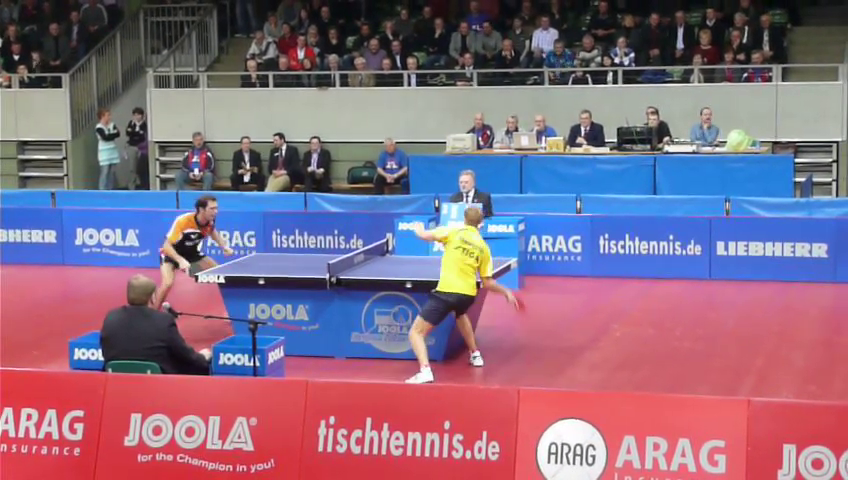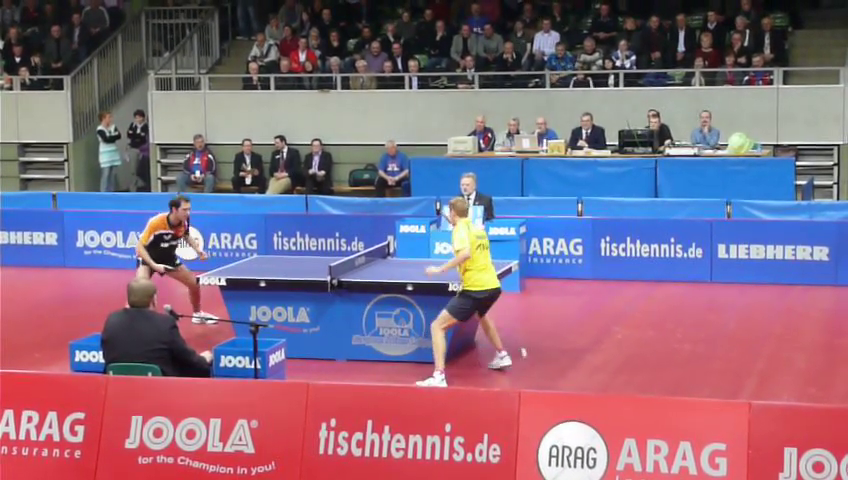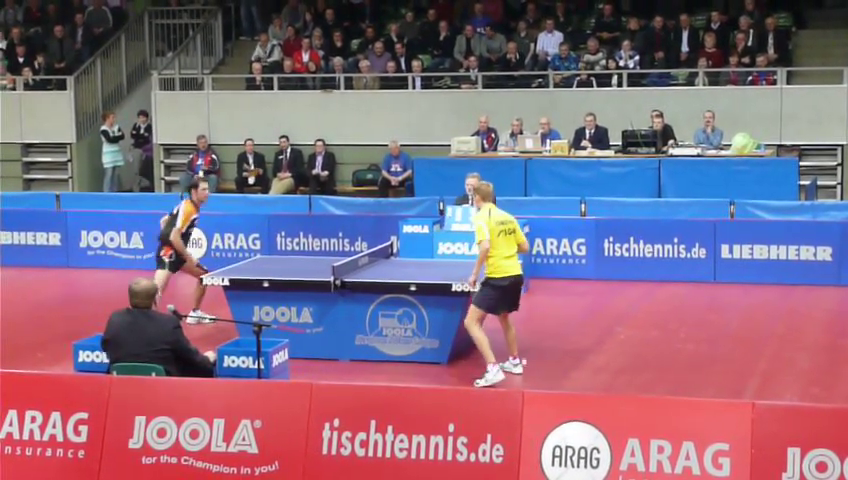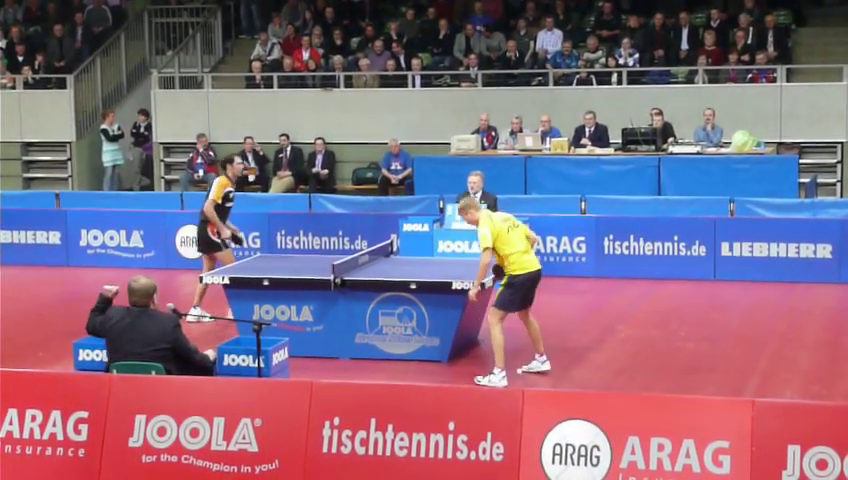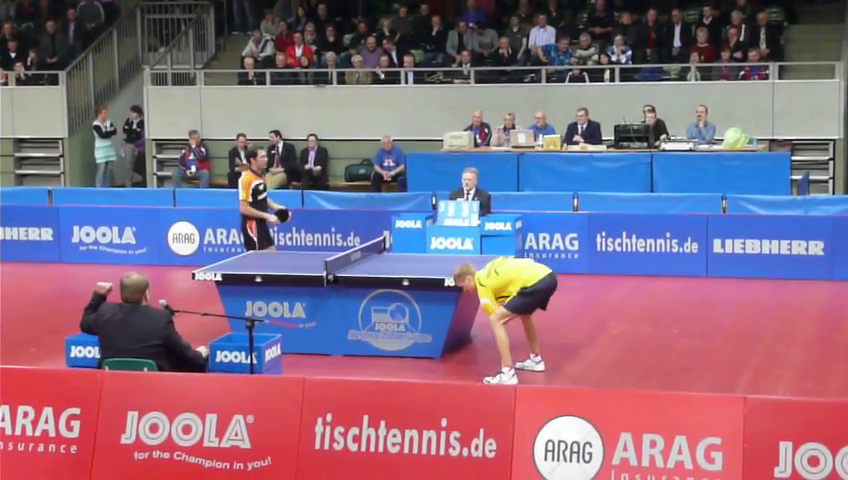
dt=0.4s
person 1, frame 1
left shoulder: (454, 232)
right shoulder: (484, 248)
left elbow: (425, 236)
right elbow: (487, 283)
left wrist: (419, 230)
right wrist: (506, 292)
left hip: (446, 292)
right hip: (467, 294)
left knee: (415, 333)
right knee: (460, 315)
left ankle: (425, 370)
right ankle: (475, 355)
person 1, frame 2
left shoulder: (459, 230)
right shoulder: (478, 230)
left elbow: (465, 254)
left wrist: (440, 269)
left hip: (476, 290)
right hip: (493, 287)
left knee: (438, 327)
right knee: (481, 314)
left ankle: (439, 376)
right ankle: (501, 356)
person 1, frame 3
left shoulder: (481, 217)
right shoulder: (508, 217)
left elbow: (485, 247)
right elbow: (525, 247)
left wrist: (474, 274)
left hip: (497, 278)
right hip: (515, 275)
left knee: (471, 322)
right knee: (504, 318)
left ankle: (493, 369)
right ankle: (515, 362)
person 1, frame 4
left shoulder: (484, 225)
right shoulder: (505, 216)
left elbow: (487, 259)
right elbow: (533, 238)
left wrist: (476, 286)
left hip: (518, 274)
right hip: (534, 269)
left knee: (494, 320)
right knee: (524, 314)
left ankle: (499, 374)
right ankle: (541, 360)
person 1, frame 5
left shoulder: (482, 287)
right shoulder: (492, 267)
left elbow: (496, 318)
left wrist: (501, 357)
left hip: (536, 283)
right hip: (548, 276)
left knee: (496, 321)
right knee: (524, 314)
left ankle: (508, 373)
right ankle: (536, 359)
person 2, frame 1
left shoulder: (210, 220)
right shoulder: (183, 222)
right elbow: (167, 246)
left wrist: (224, 246)
right wrist: (181, 260)
left hip: (192, 253)
right hip: (172, 254)
right knee: (168, 283)
person 2, frame 2
left shoulder: (184, 222)
right shoulder: (156, 222)
right elbow: (140, 247)
left wrist: (198, 250)
right wrist: (153, 265)
left hip: (168, 257)
right hip: (148, 258)
left knee: (195, 284)
left ankle: (198, 314)
person 2, frame 3
left shoulder: (191, 207)
right shoulder: (187, 208)
left elbow: (164, 221)
right elbow: (174, 237)
right wrist: (189, 258)
left hip: (176, 251)
right hip: (168, 252)
left knee: (204, 276)
right knee: (157, 291)
left ankle: (195, 313)
person 2, frame 4
left shoulder: (229, 184)
right shoulder: (221, 182)
right elbow: (207, 208)
left wrist: (230, 227)
right wrist: (222, 229)
left hip: (210, 231)
right hip: (210, 230)
left knee: (208, 273)
left ankle: (195, 310)
person 2, frame 5
left shoulder: (261, 176)
right shoulder: (246, 179)
right elbow: (244, 209)
left wrist: (276, 207)
right wrist: (267, 216)
left hip: (261, 224)
right hip: (251, 225)
person 3, frame 1
left shoulder: (111, 318)
right shoulder: (164, 320)
left elbow: (107, 353)
right elbow: (185, 355)
right wrist: (203, 358)
right knee: (202, 367)
person 3, frame 2
left shoulder: (113, 320)
right shoulder: (165, 323)
left elbow: (107, 356)
right elbow: (186, 357)
right wrist: (204, 360)
right knee: (204, 368)
person 3, frame 3
left shoulder: (116, 319)
right shoulder: (168, 323)
left elbow: (106, 347)
right elbow: (190, 356)
right wrist: (207, 360)
right knee: (207, 368)
person 3, frame 4
left shoulder: (113, 316)
right shoulder: (168, 322)
left elbow: (91, 326)
right elbow: (189, 355)
left wrist: (104, 298)
right wrist: (207, 358)
right knee: (206, 366)
person 3, frame 5
left shoulder: (106, 312)
right shoulder: (161, 318)
left elbow: (85, 324)
right elbow: (182, 352)
left wrist: (98, 296)
right wrist: (199, 355)
right knee: (198, 363)
